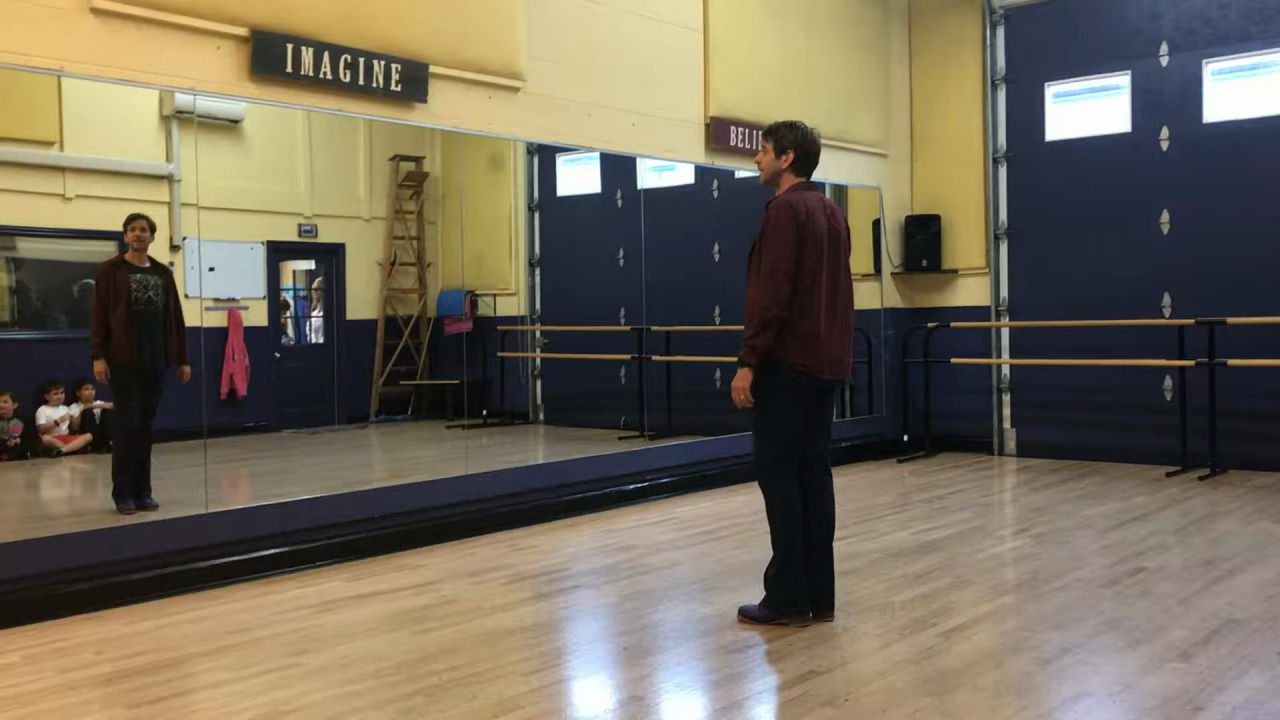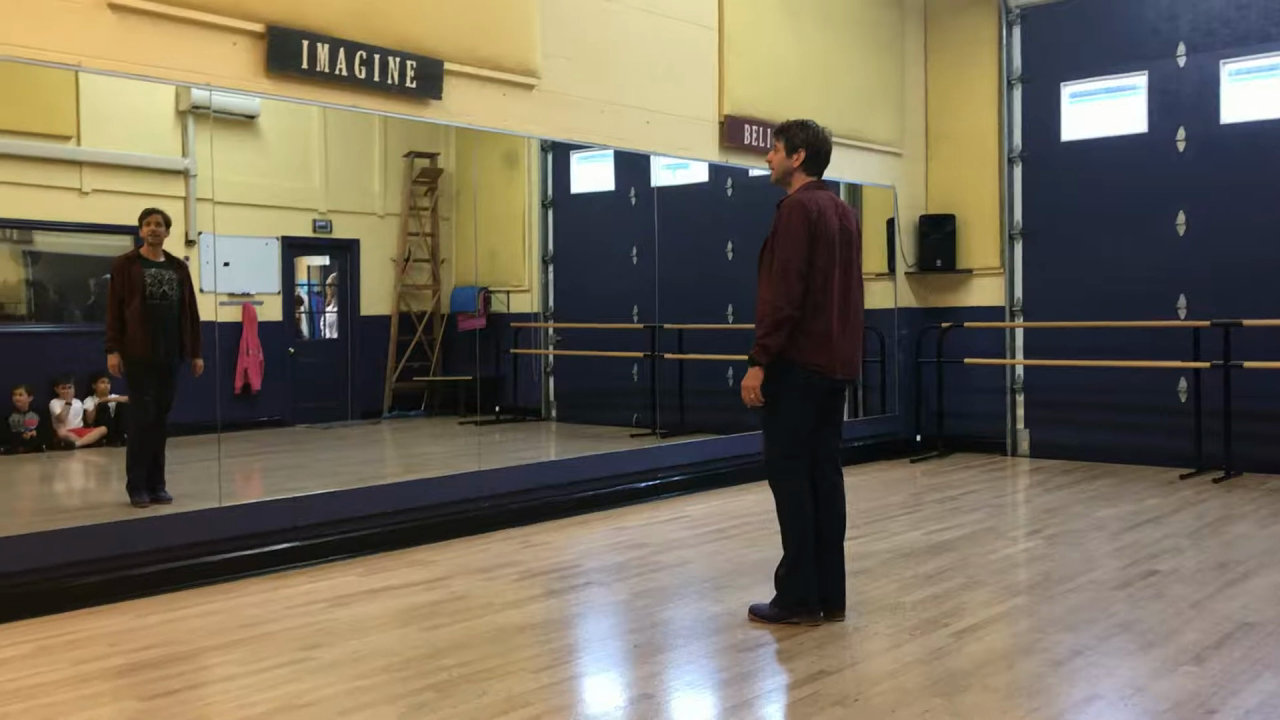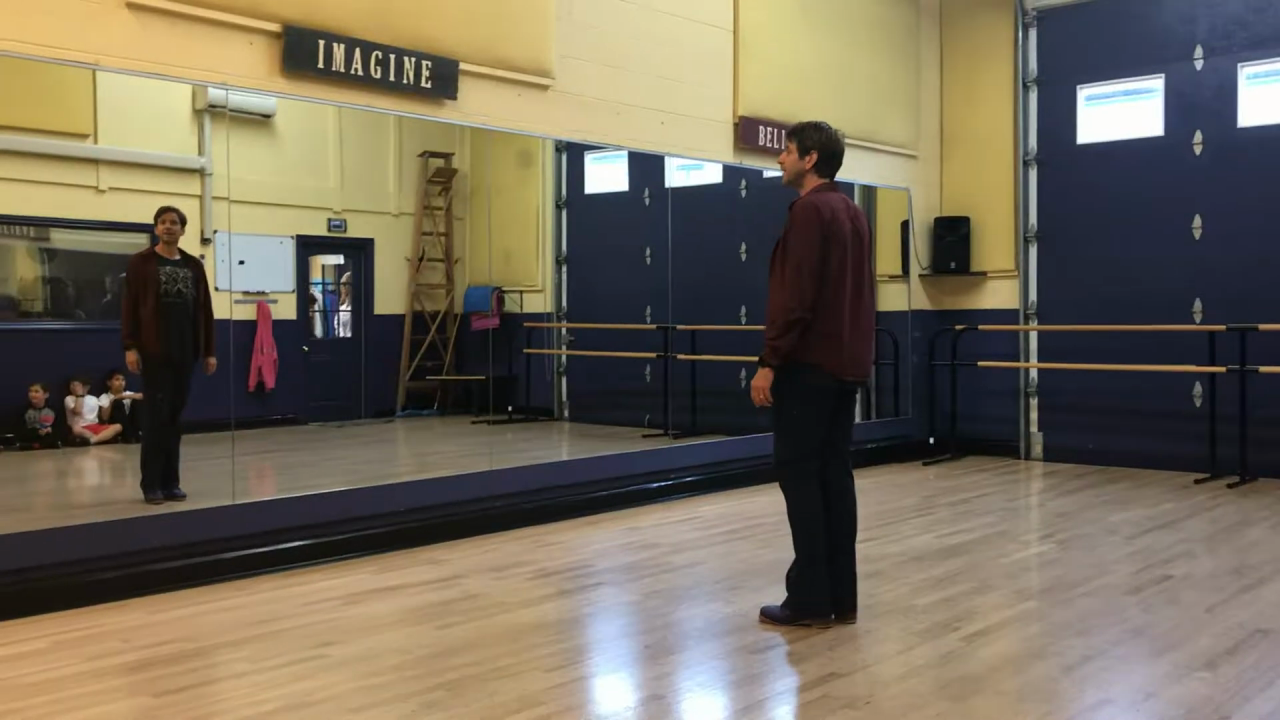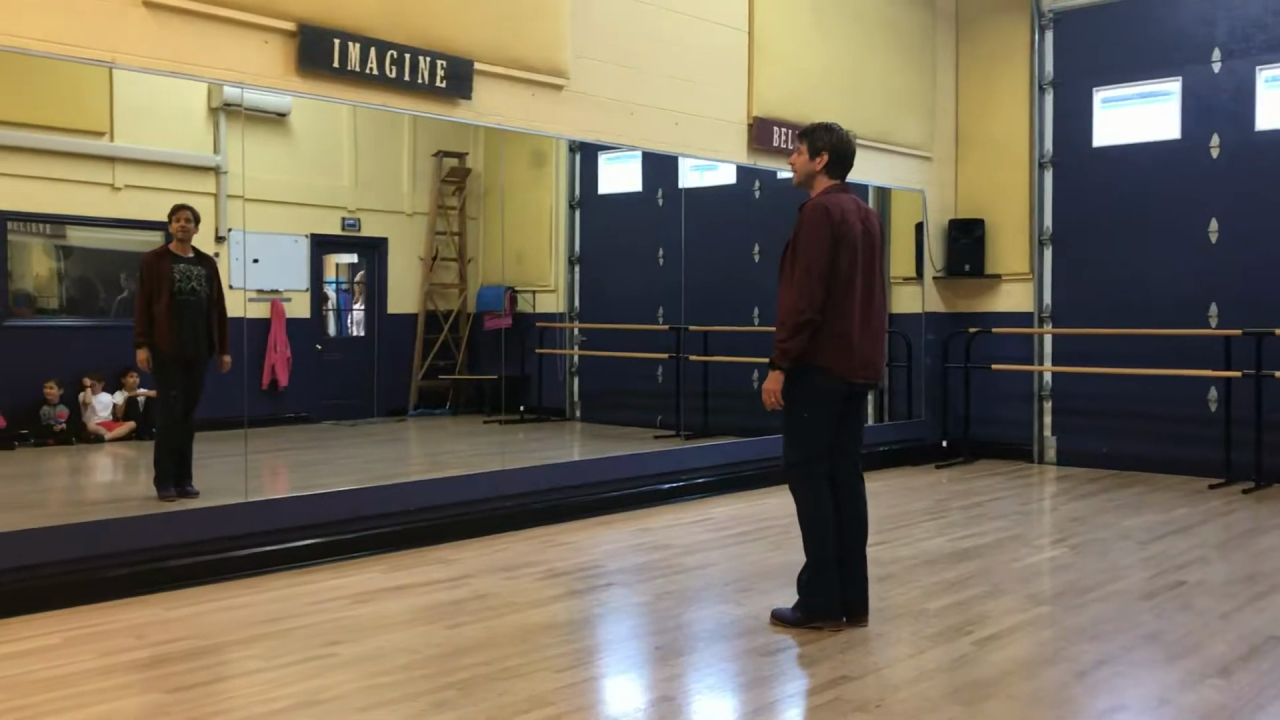
dt=0.3s
person 1, frame 1
left shoulder: (785, 209)
right shoulder: (833, 213)
left elbow: (772, 294)
left wrist: (748, 362)
left hip: (787, 364)
right hip: (825, 364)
left knee: (778, 473)
right knee: (814, 473)
left ankle: (788, 597)
right ankle: (819, 595)
person 1, frame 2
left shoulder: (797, 208)
right shoulder: (843, 212)
left elbow: (784, 295)
left wrist: (759, 362)
left hip: (798, 364)
right hip: (836, 362)
left knee: (789, 473)
right knee: (824, 472)
left ankle: (798, 598)
right ankle: (830, 595)
person 1, frame 3
left shoulder: (809, 210)
right shoulder: (854, 213)
left elbow: (795, 296)
left wrist: (769, 362)
left hip: (809, 365)
right hip: (847, 364)
left knee: (799, 475)
right knee: (835, 474)
left ankle: (810, 598)
right ankle: (841, 596)
person 1, frame 4
left shoulder: (819, 211)
right shoulder: (865, 216)
left elbow: (805, 300)
left wrist: (779, 365)
left hip: (819, 368)
right hip: (857, 367)
left knee: (808, 477)
right knee: (845, 477)
left ankle: (820, 602)
right ankle: (853, 599)
person 2, frame 1
left shoulder: (163, 273)
right shoulder: (111, 270)
left elbow: (175, 318)
right elbow: (99, 316)
left wrist: (182, 359)
right wrist: (98, 356)
left hip: (155, 361)
right hip: (123, 361)
left knee: (145, 426)
right knee: (126, 424)
left ankle: (142, 491)
right ankle: (123, 493)
person 2, frame 2
left shoulder: (178, 268)
right shoulder: (125, 265)
left elbow: (190, 312)
right elbow: (114, 310)
left wrist: (196, 352)
right wrist: (113, 349)
left hip: (170, 354)
right hip: (138, 355)
left knee: (160, 419)
right knee: (141, 418)
left ankle: (156, 484)
right ankle: (137, 486)
person 2, frame 3
left shoulder: (194, 266)
right shoulder: (141, 263)
left elbow: (204, 311)
right elbow: (130, 308)
left wrist: (209, 351)
right wrist: (130, 346)
left hip: (185, 352)
right hip: (154, 352)
left knee: (175, 417)
right knee: (156, 416)
left ankle: (171, 482)
right ankle: (151, 483)
person 2, frame 4
left shoulder: (207, 264)
right shoulder: (154, 260)
left elbow: (218, 309)
right elbow: (143, 305)
left wrist: (223, 348)
right wrist: (142, 345)
left hip: (199, 350)
right hip: (167, 350)
left knee: (188, 414)
right knee: (169, 413)
left ankle: (184, 479)
right ankle: (164, 480)
